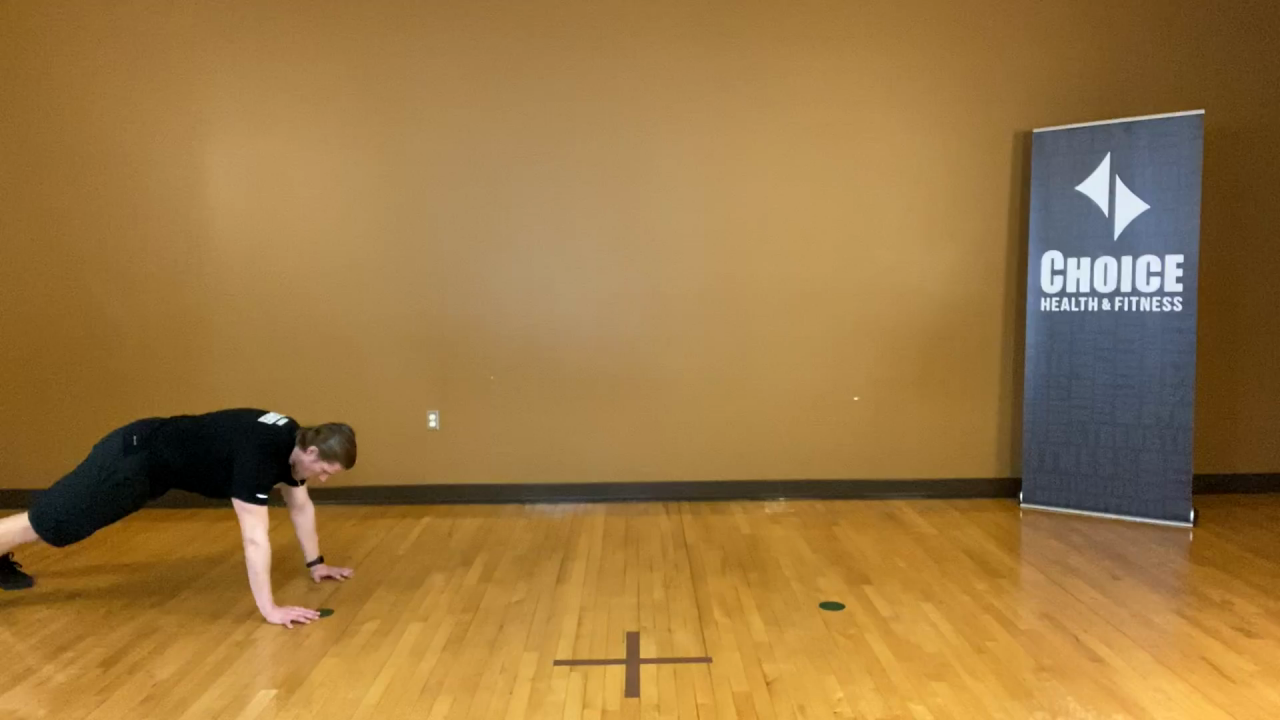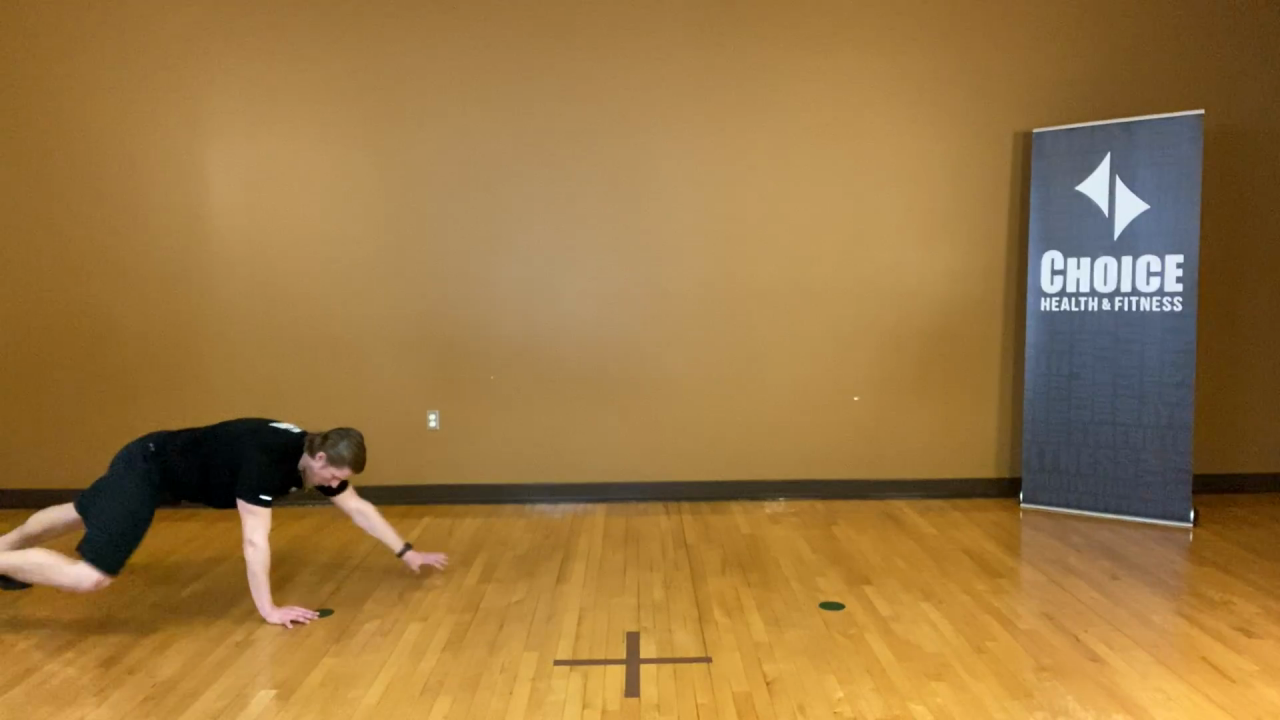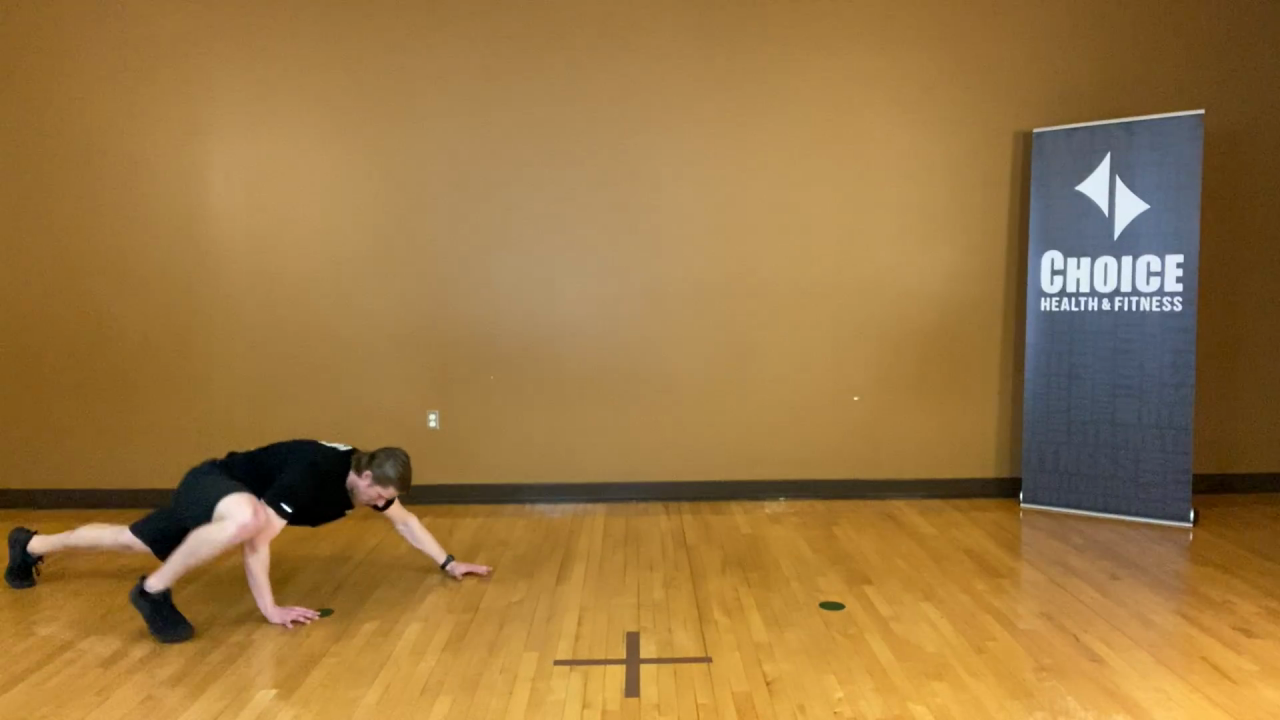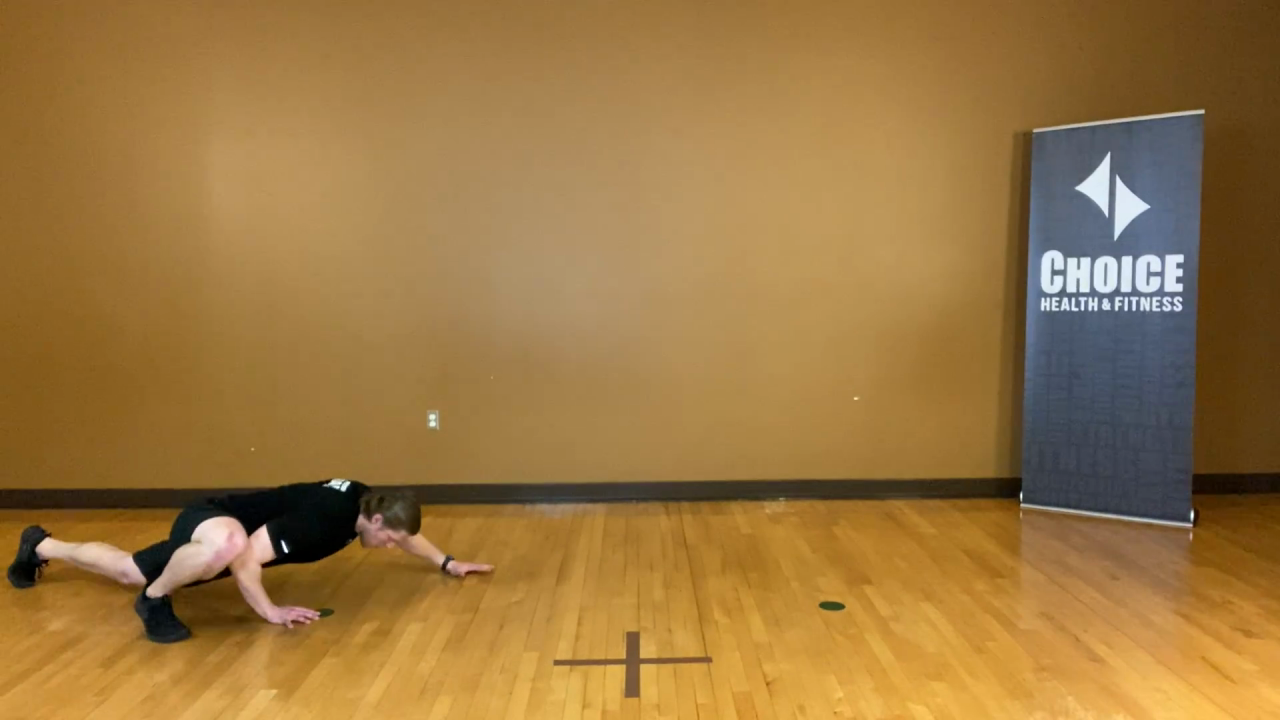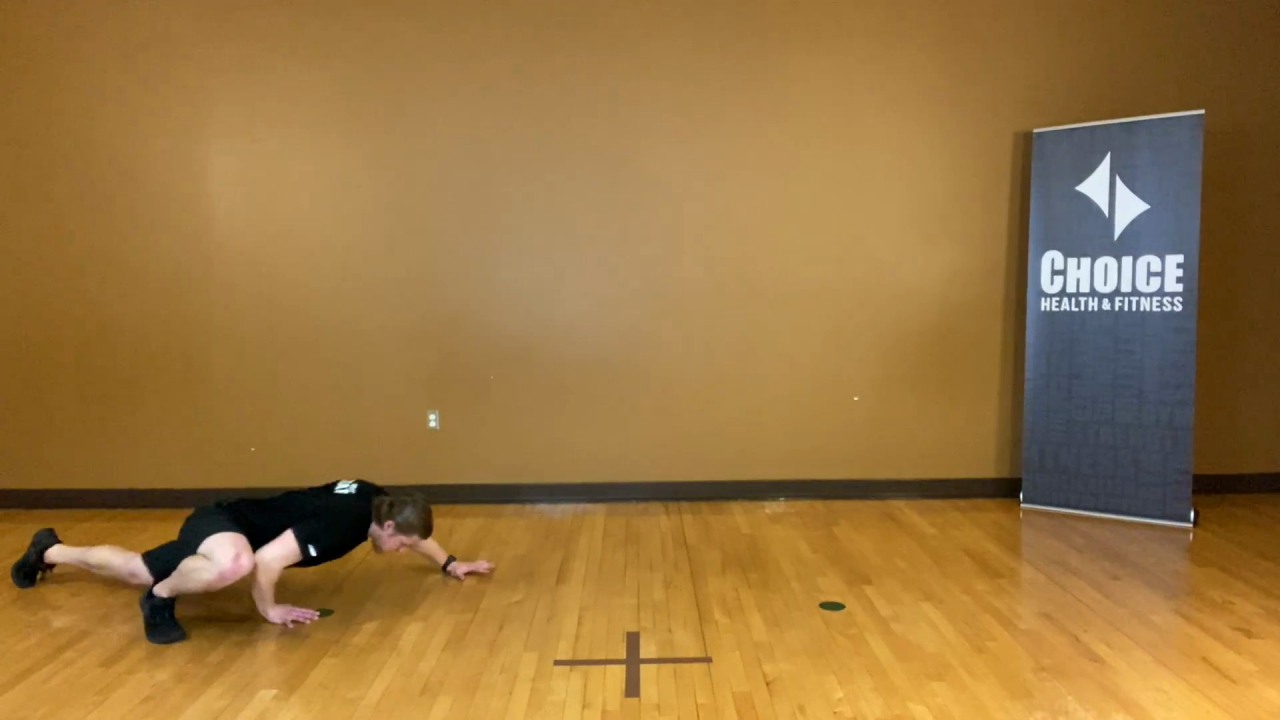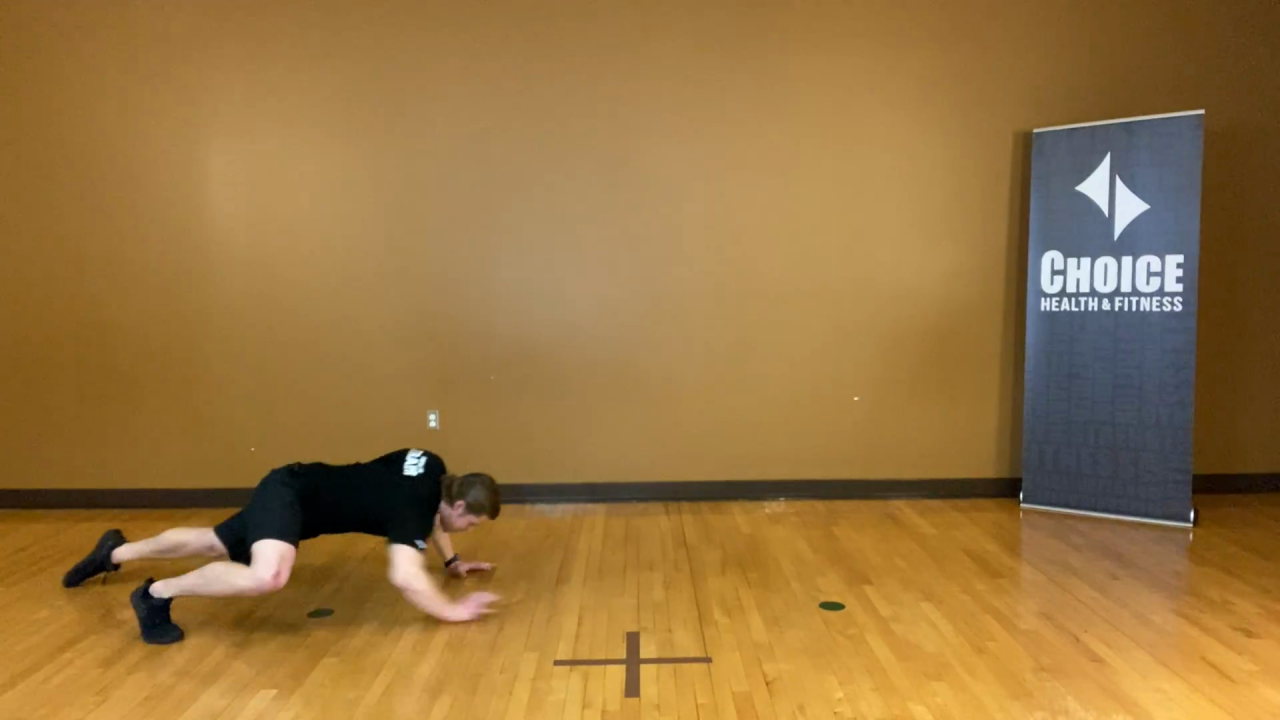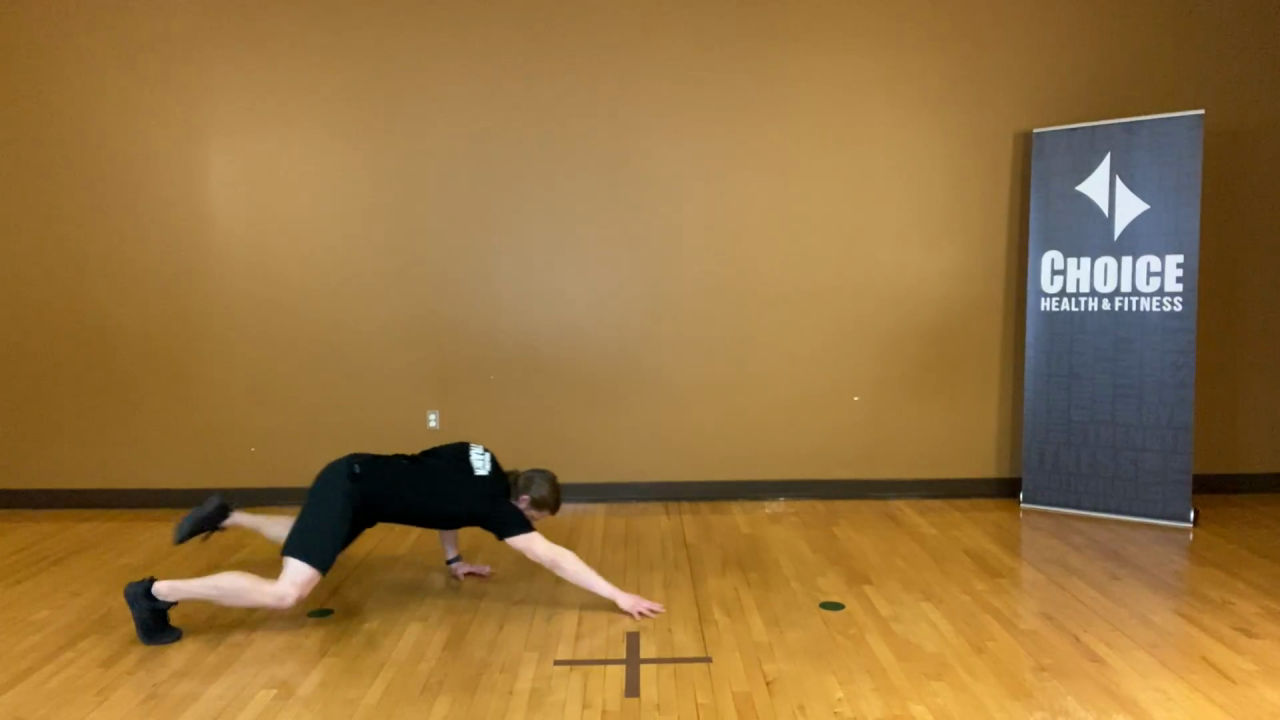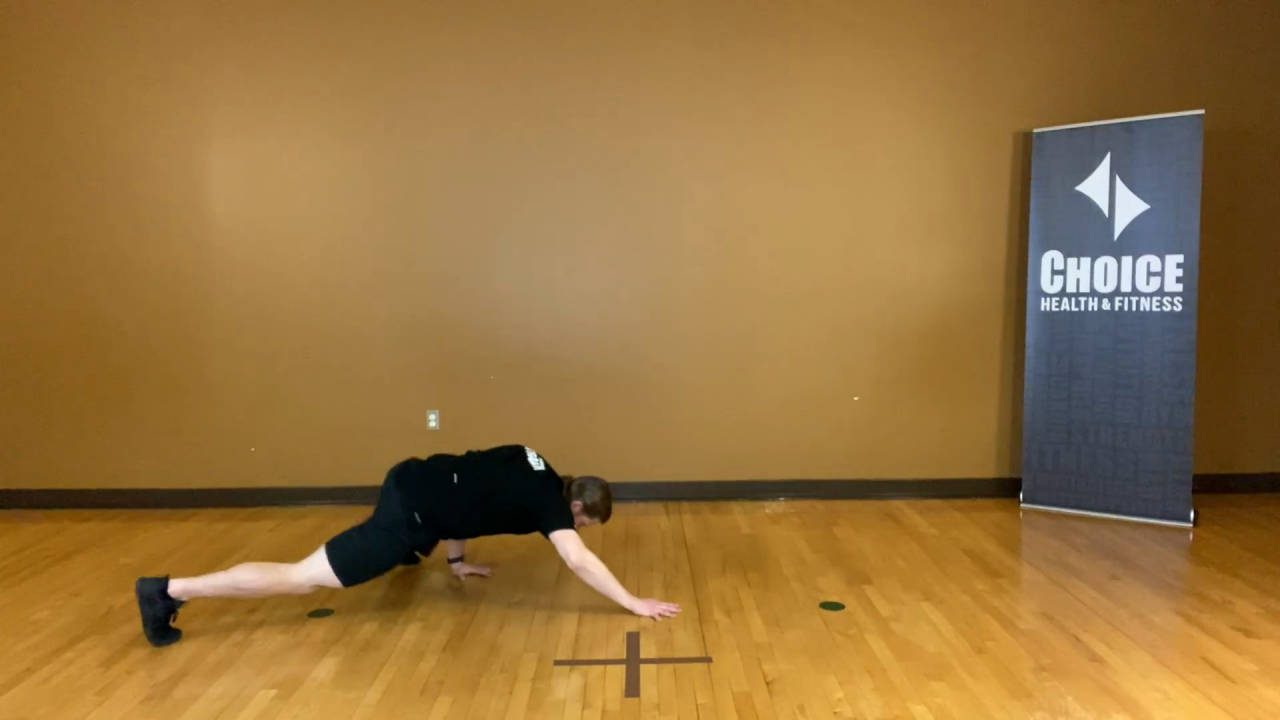
dt=0.4s
person 1, frame 1
left shoulder: (293, 441)
right shoulder: (260, 454)
left elbow: (300, 504)
right elbow: (254, 537)
left wrist: (314, 562)
right wrist: (270, 609)
left hip: (148, 453)
right hip: (134, 458)
left knee: (66, 510)
right knee: (41, 524)
person 1, frame 2
left shoulder: (316, 459)
right shoulder: (268, 459)
left elbow: (358, 507)
right elbow: (255, 539)
left wrist: (406, 552)
right wrist: (267, 608)
left hip: (159, 469)
right hip: (145, 465)
left knee: (81, 515)
right knee: (88, 578)
person 1, frame 3
left shoulder: (365, 475)
right shoulder: (310, 474)
left elbow: (404, 518)
right elbow: (259, 534)
left wrist: (447, 563)
right wrist: (269, 609)
left hip: (222, 491)
right hip: (208, 484)
left knee: (131, 539)
right knee: (245, 517)
right ankle: (154, 591)
person 1, frame 4
left shoulder: (364, 502)
right shoulder: (320, 520)
left elbow: (406, 532)
right elbow: (244, 557)
left wrist: (447, 563)
right wrist: (269, 612)
left hip: (212, 534)
right hip: (204, 524)
left knee: (127, 571)
right knee: (228, 542)
left ankle: (40, 545)
right ankle: (155, 601)
person 1, frame 5
left shoulder: (377, 502)
right shoulder: (341, 524)
left elbow: (411, 530)
right elbow: (266, 558)
left wrist: (448, 562)
right wrist: (268, 609)
left hip: (228, 523)
right hip: (216, 524)
left knee: (135, 570)
right knee: (234, 564)
left ankle: (49, 551)
right ankle: (161, 597)
person 1, frame 6
left shoulder: (435, 470)
right shoulder: (411, 509)
right elbow: (405, 579)
left wrist: (453, 560)
right wrist: (452, 610)
left hip: (294, 489)
right hip: (288, 496)
left knee: (206, 543)
right knee: (268, 576)
left ankle: (113, 552)
right ankle: (158, 595)
person 1, frame 7
left shoulder: (481, 460)
right shoulder: (493, 503)
right elbow: (549, 555)
left wrist: (453, 561)
right wrist: (618, 596)
left hip: (354, 474)
right hip: (348, 490)
left knee: (308, 545)
right knee: (284, 594)
left ankle: (222, 515)
right ankle: (155, 593)
person 1, frame 8
left shoulder: (530, 464)
right shoulder: (550, 499)
right elbow: (579, 560)
left wrist: (456, 559)
right wrist: (634, 603)
left hip: (408, 477)
right hip: (408, 517)
right knee: (300, 577)
right ankle: (167, 590)
